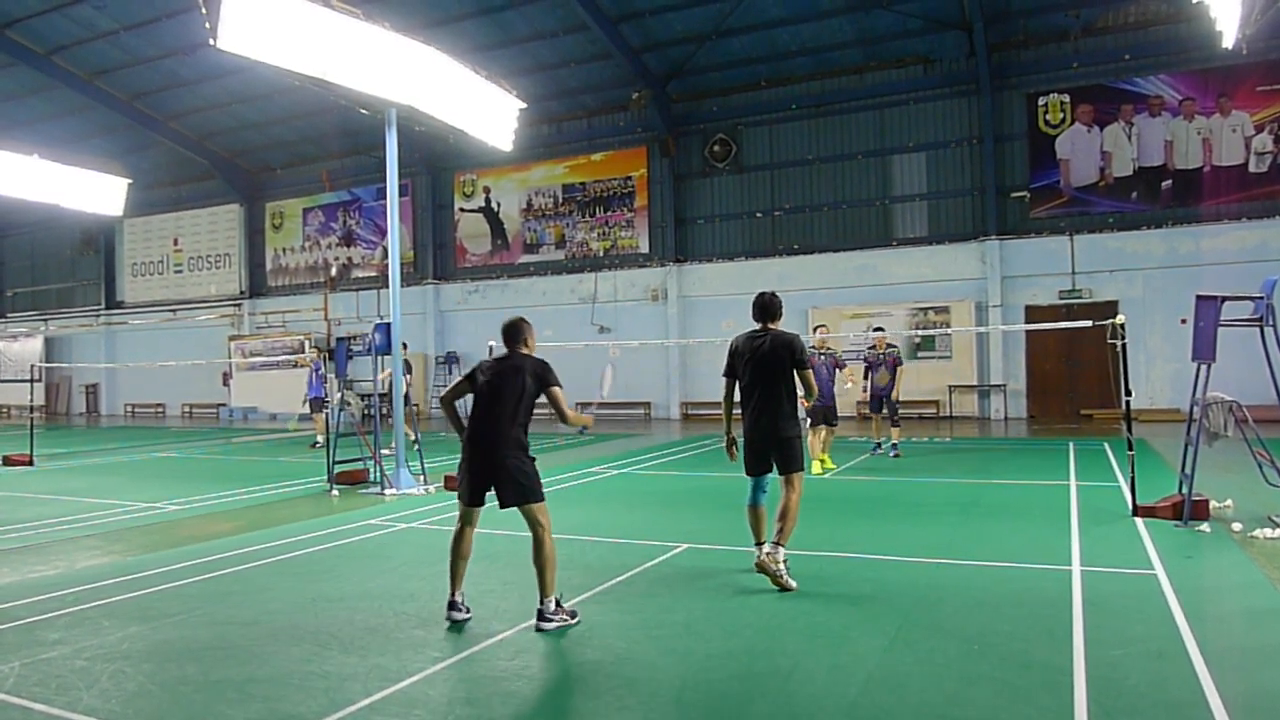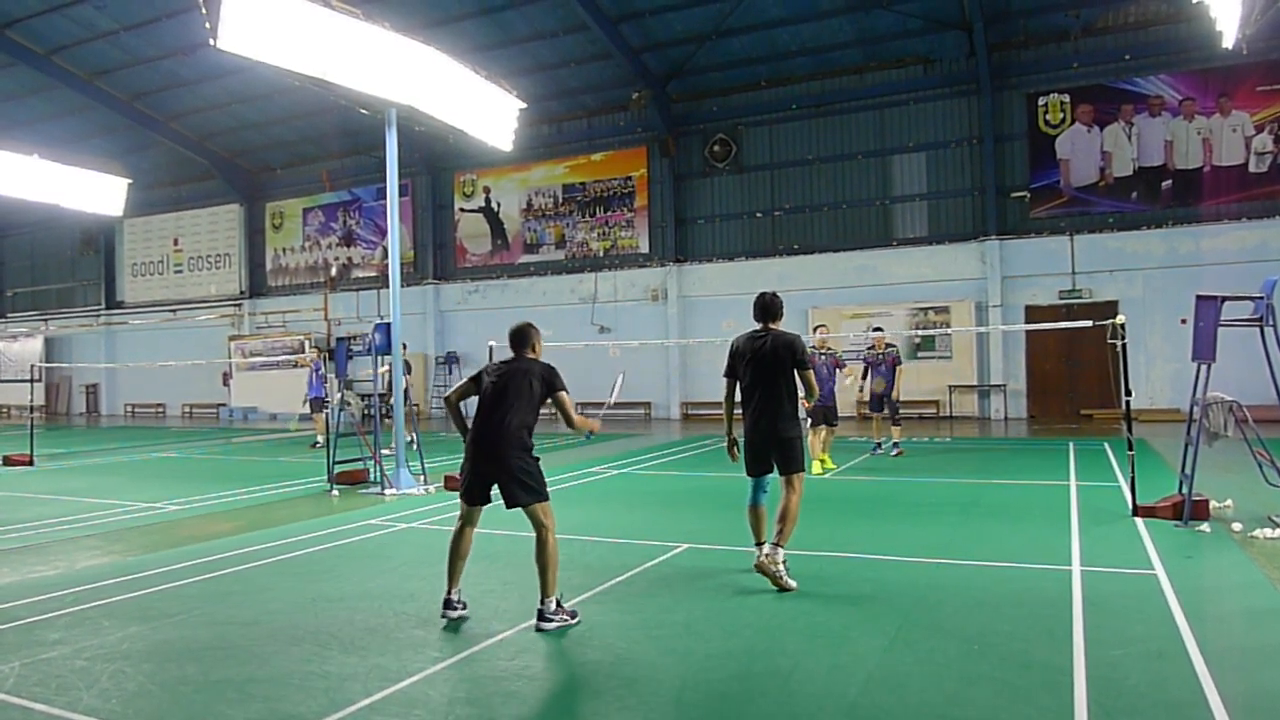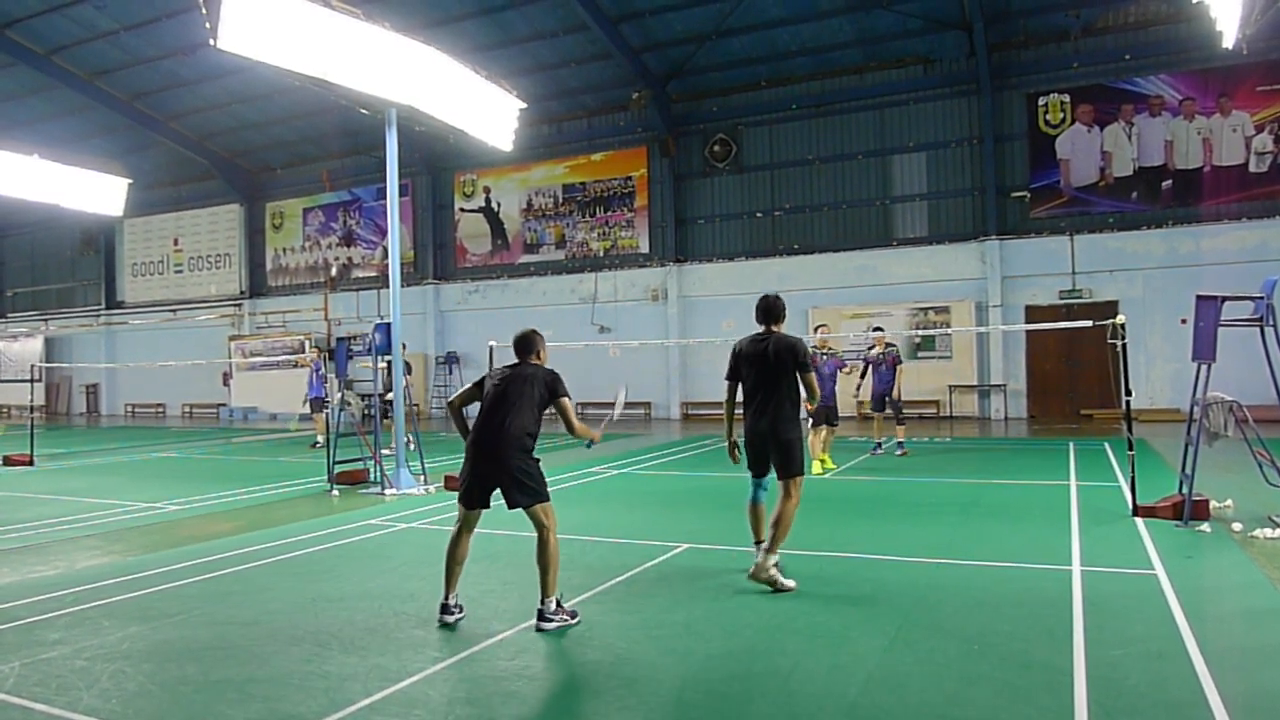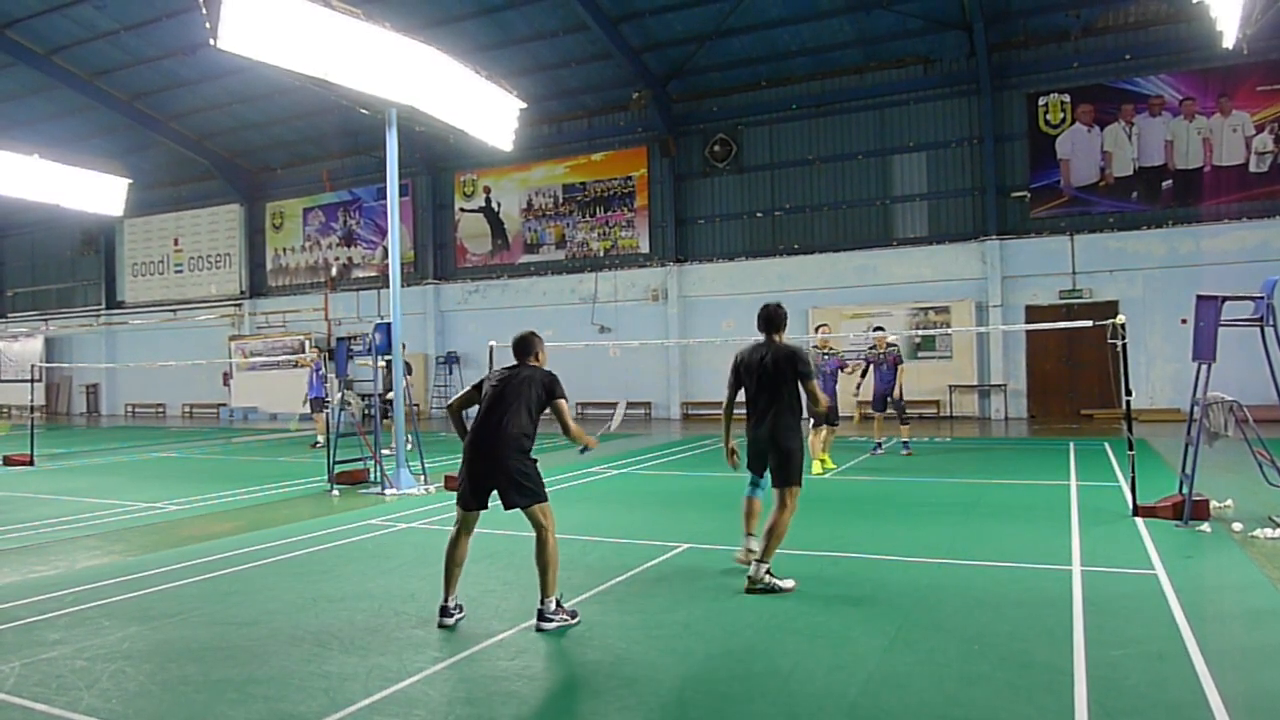
dt=0.1s
person 1, frame 1
left shoulder: (485, 367)
right shoulder: (538, 367)
left elbow: (446, 399)
right elbow: (565, 415)
left wrist: (463, 434)
right wrist: (585, 420)
left hip: (475, 452)
right hip: (510, 453)
left knee: (466, 524)
right knee: (541, 527)
left ankle: (456, 601)
right ankle: (548, 609)
person 1, frame 2
left shoulder: (491, 369)
right shoulder: (545, 372)
left elbow: (451, 399)
right elbow: (572, 420)
left wrist: (467, 435)
right wrist: (592, 425)
left hip: (478, 451)
right hip: (514, 453)
left knee: (466, 522)
right knee: (544, 527)
left ankle: (452, 598)
right ankle: (549, 609)
person 1, frame 3
left shoulder: (496, 374)
right shoulder: (549, 377)
left elbow: (454, 404)
right elbow: (573, 427)
right wrist: (593, 435)
left hip: (478, 454)
right hip: (514, 456)
left knee: (464, 527)
right knee: (547, 528)
left ankle: (449, 603)
right ankle: (549, 608)
person 1, frame 4
left shoulder: (494, 376)
right shoulder: (546, 379)
left elbow: (454, 407)
right elbow: (569, 430)
right wrist: (589, 441)
left hip: (476, 455)
right hip: (511, 456)
left knee: (462, 528)
right knee: (545, 528)
left ankle: (449, 606)
right ankle: (549, 608)
person 2, frame 1
left shoulder: (738, 344)
right shoulder: (790, 341)
left elbow: (728, 393)
right elbow: (811, 390)
left wrist: (727, 432)
right wrist: (808, 398)
left hip: (752, 429)
right hip: (784, 427)
left knee: (757, 487)
right knee: (792, 488)
left ankle: (761, 551)
right ankle: (775, 554)
person 2, frame 2
left shoulder: (739, 344)
right shoulder: (791, 342)
left elbow: (729, 394)
right elbow: (812, 391)
left wrist: (729, 432)
right wrist: (809, 399)
left hip: (753, 429)
right hip: (785, 428)
left knee: (757, 487)
right knee: (792, 489)
left ankle: (761, 552)
right ankle: (774, 556)
person 2, frame 3
left shoulder: (742, 347)
right shoulder: (793, 346)
left elbow: (731, 397)
right elbow: (813, 393)
left wrist: (729, 435)
right wrist: (812, 400)
left hip: (755, 429)
right hip: (785, 430)
left knee: (759, 485)
right knee: (790, 494)
left ankle: (762, 550)
right ankle: (765, 563)
person 2, frame 4
left shoulder: (743, 357)
right shoulder: (793, 355)
left elbow: (728, 404)
right elbow: (818, 402)
left wrist: (727, 440)
right wrist: (820, 404)
left hip: (756, 436)
right hip: (785, 438)
left knee: (755, 483)
right knee: (785, 502)
left ankle: (750, 545)
right ankle: (759, 571)
